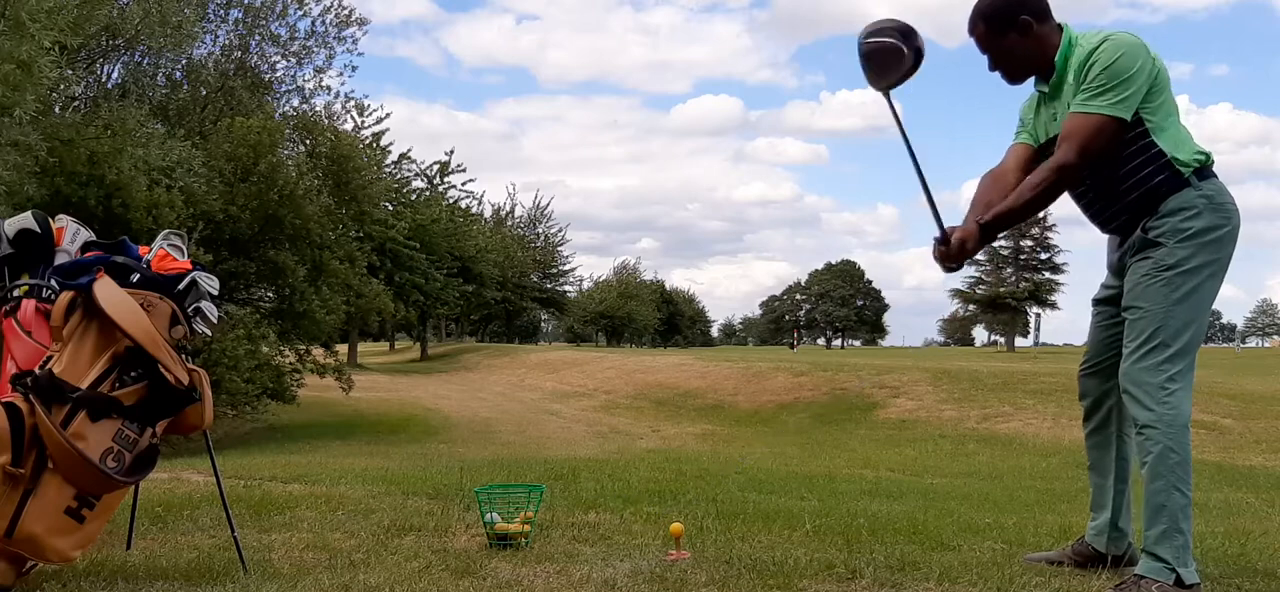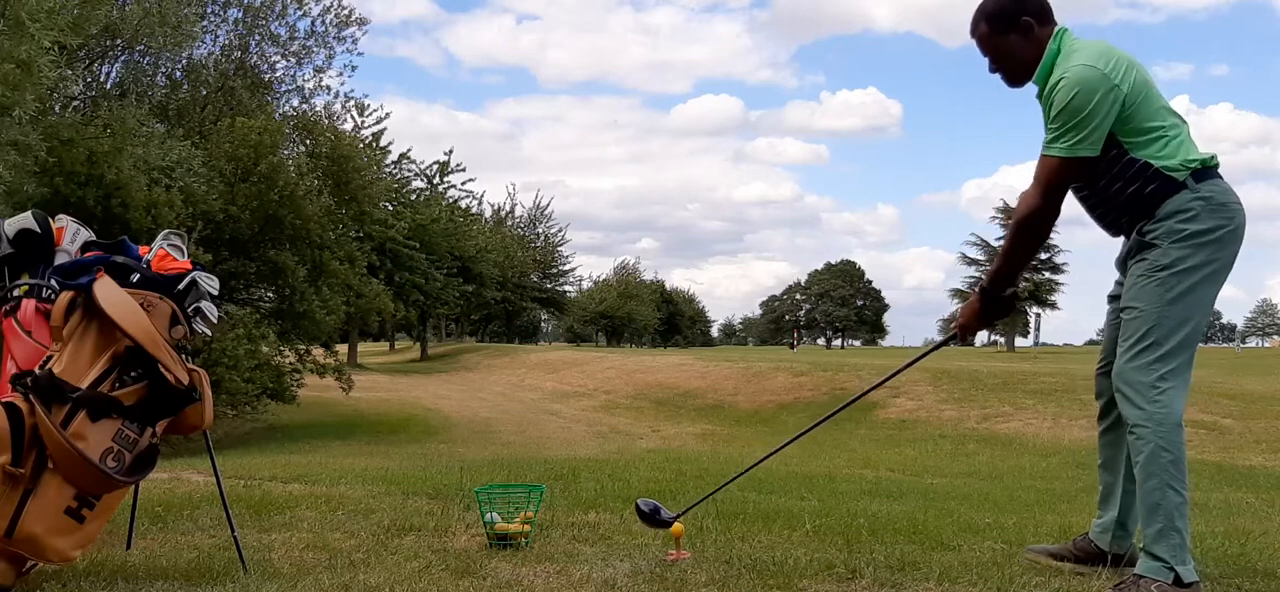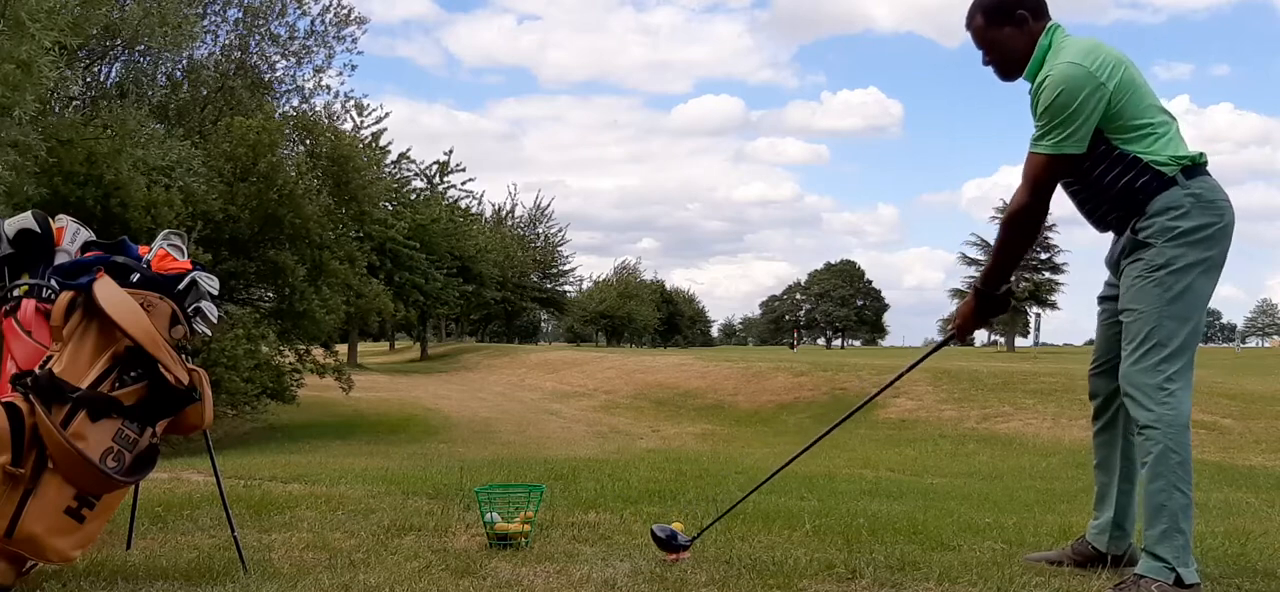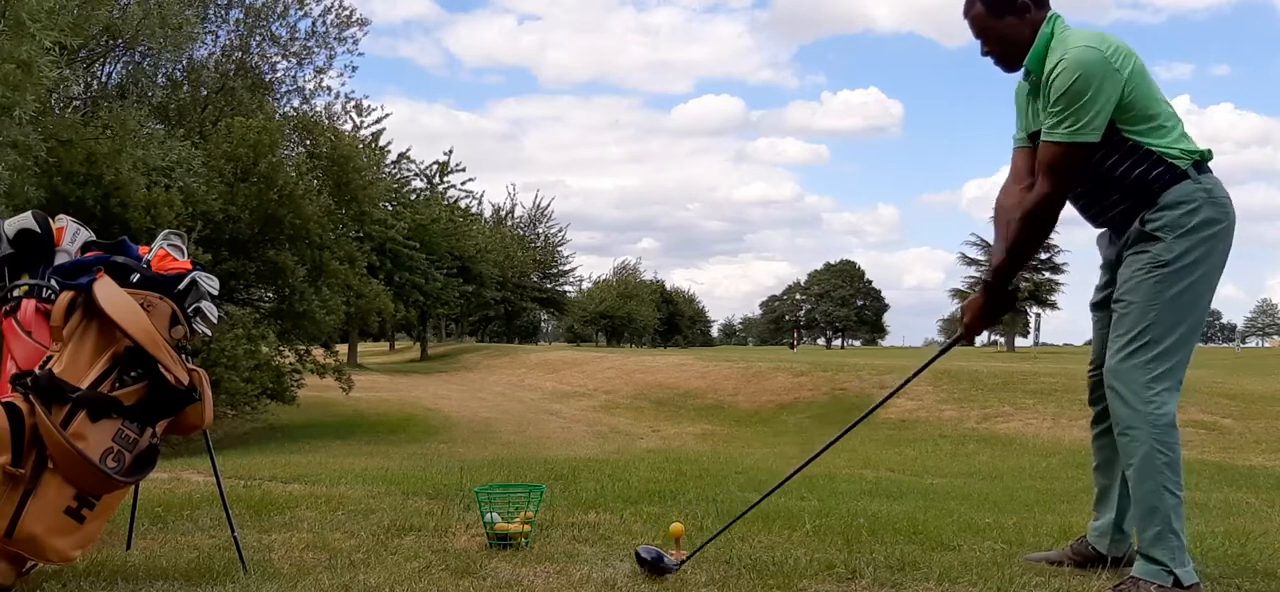
dt=0.7s
person 1, frame 1
left shoulder: (1113, 52)
right shoulder: (1040, 100)
left elbow: (1071, 163)
right elbow: (1006, 175)
left wrist: (986, 229)
right wrist: (966, 228)
left hip: (1185, 219)
right hip: (1134, 235)
left knee: (1150, 382)
right knee: (1101, 380)
right ankle: (1107, 540)
person 1, frame 2
left shoulder: (1082, 76)
right shoulder: (1064, 79)
left elbow: (1043, 207)
right elbow: (1037, 195)
left wrist: (988, 293)
right wrist: (1003, 284)
left hip: (1189, 220)
right hip: (1156, 230)
left knee: (1143, 382)
right knee: (1116, 380)
right ankle: (1112, 537)
person 1, frame 3
left shoulder: (1070, 73)
right shoulder: (1061, 70)
left elbow: (1031, 203)
right elbow: (1033, 197)
left wrist: (983, 292)
right wrist: (999, 282)
left hip: (1178, 219)
right hip: (1146, 228)
left knee: (1151, 384)
right knee: (1111, 381)
right ankle: (1109, 539)
person 1, frame 4
left shoulder: (1082, 58)
right shoulder: (1033, 83)
left elbow: (1049, 194)
right elbow: (1017, 187)
left wrist: (993, 285)
right wrist: (1000, 273)
left hip: (1179, 216)
right hip: (1132, 228)
left knee: (1136, 381)
right knee: (1109, 382)
right ankle: (1110, 538)
